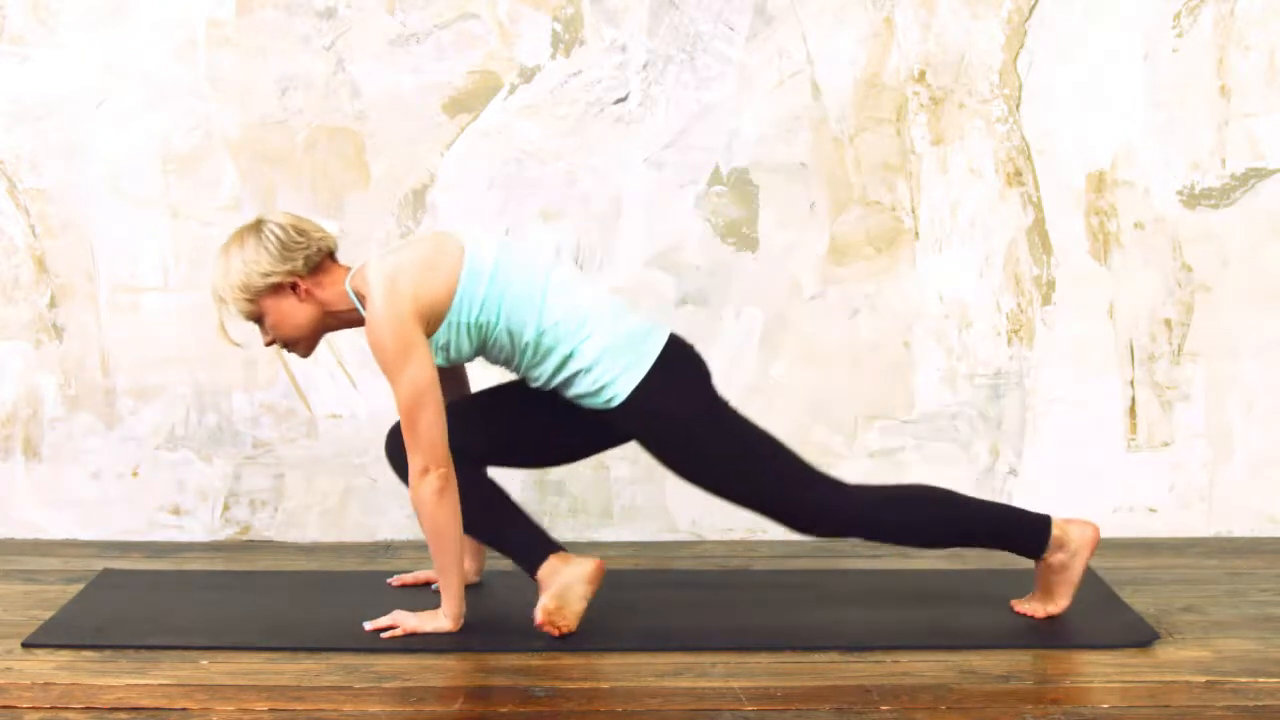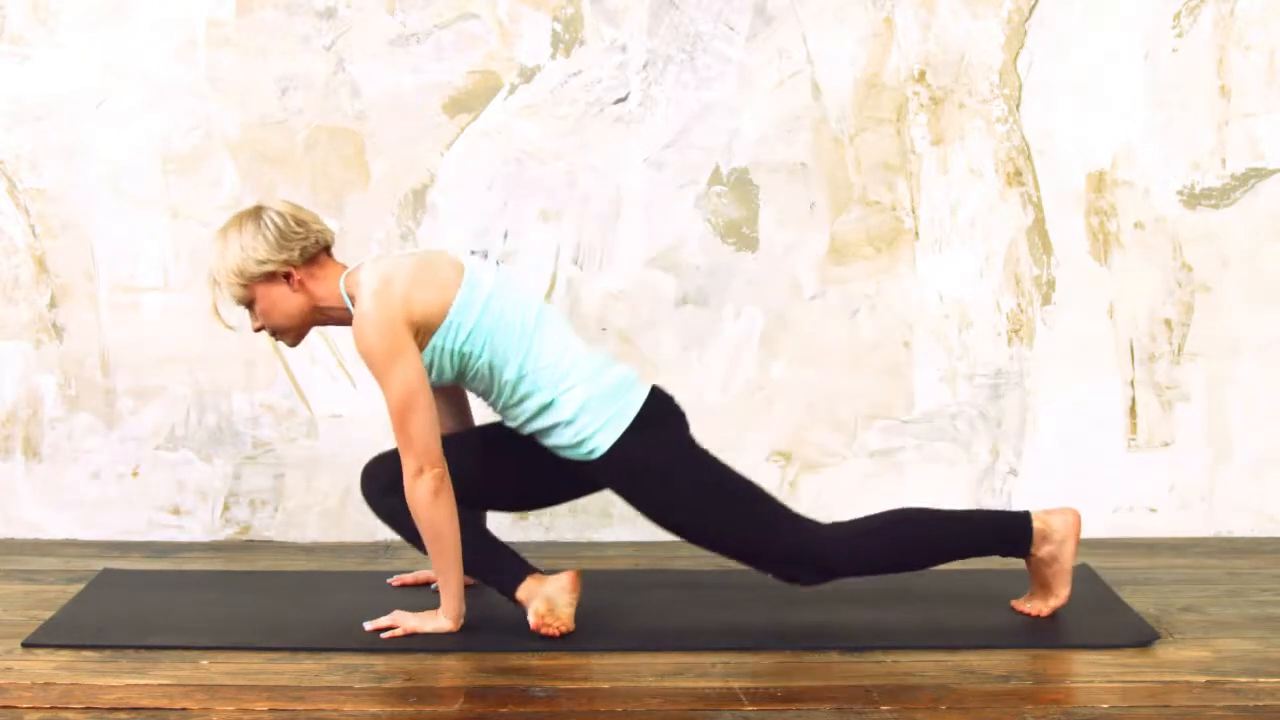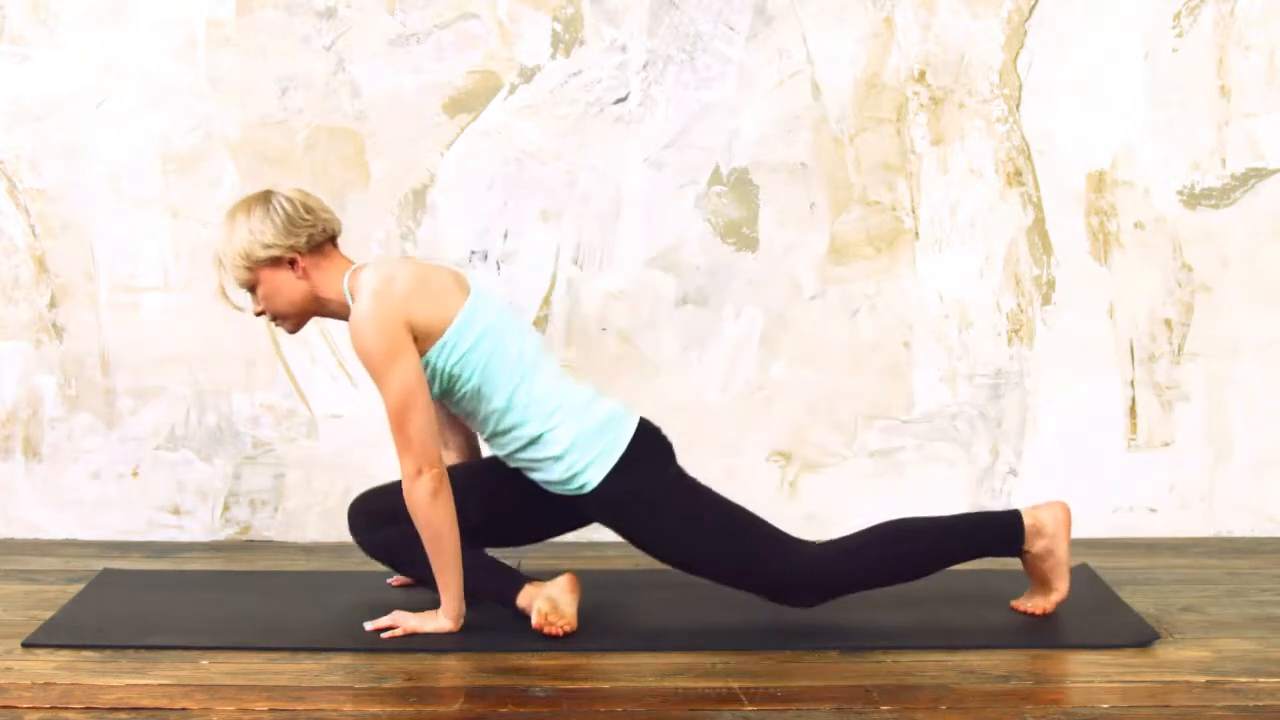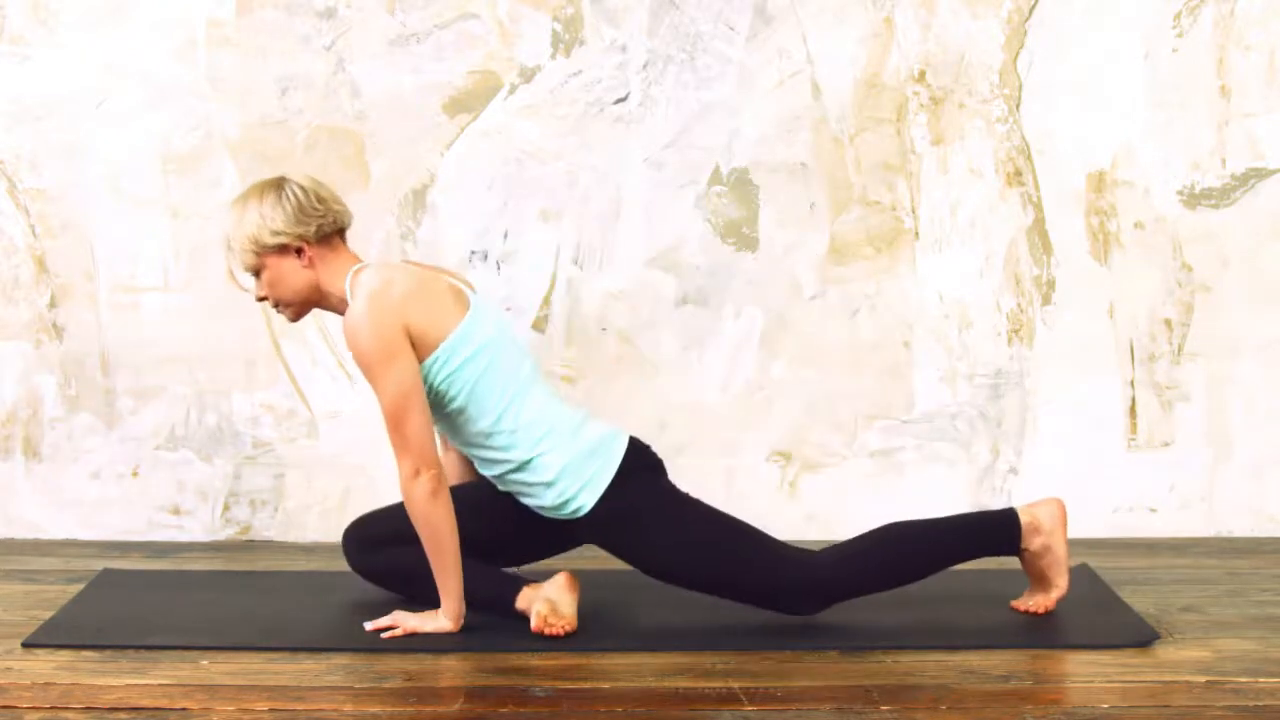
dt=0.2s
person 1, frame 1
left shoulder: (388, 305)
right shoulder: (398, 290)
left elbow: (433, 473)
right elbow: (441, 452)
left wrist: (451, 608)
right wrist: (465, 557)
left hip: (640, 378)
right hip: (609, 377)
left knee: (821, 508)
right knee: (409, 437)
left ankle: (1053, 537)
right ankle: (553, 567)
person 1, frame 2
left shoulder: (377, 309)
right shoulder: (391, 290)
left elbow: (429, 474)
right elbow: (447, 446)
left wrist: (450, 607)
right wrist: (457, 558)
left hip: (618, 434)
right hip: (584, 431)
left knee: (809, 555)
right knee: (382, 480)
left ankle: (1036, 530)
right ankle: (527, 583)
person 1, frame 3
left shoulder: (375, 310)
right shoulder: (392, 287)
left elbow: (426, 476)
right elbow: (455, 440)
left wrist: (450, 609)
right wrist: (453, 557)
left hip: (606, 467)
right hip: (570, 468)
left knee: (806, 576)
right knee: (372, 518)
left ankle: (1026, 528)
right ankle: (527, 592)
person 1, frame 4
left shoulder: (370, 310)
right shoulder: (400, 282)
left elbow: (420, 472)
left wrist: (449, 608)
right wrist: (458, 558)
left hip: (598, 489)
right hip: (556, 488)
left knee: (807, 582)
right knee: (366, 545)
left ankle: (1021, 525)
